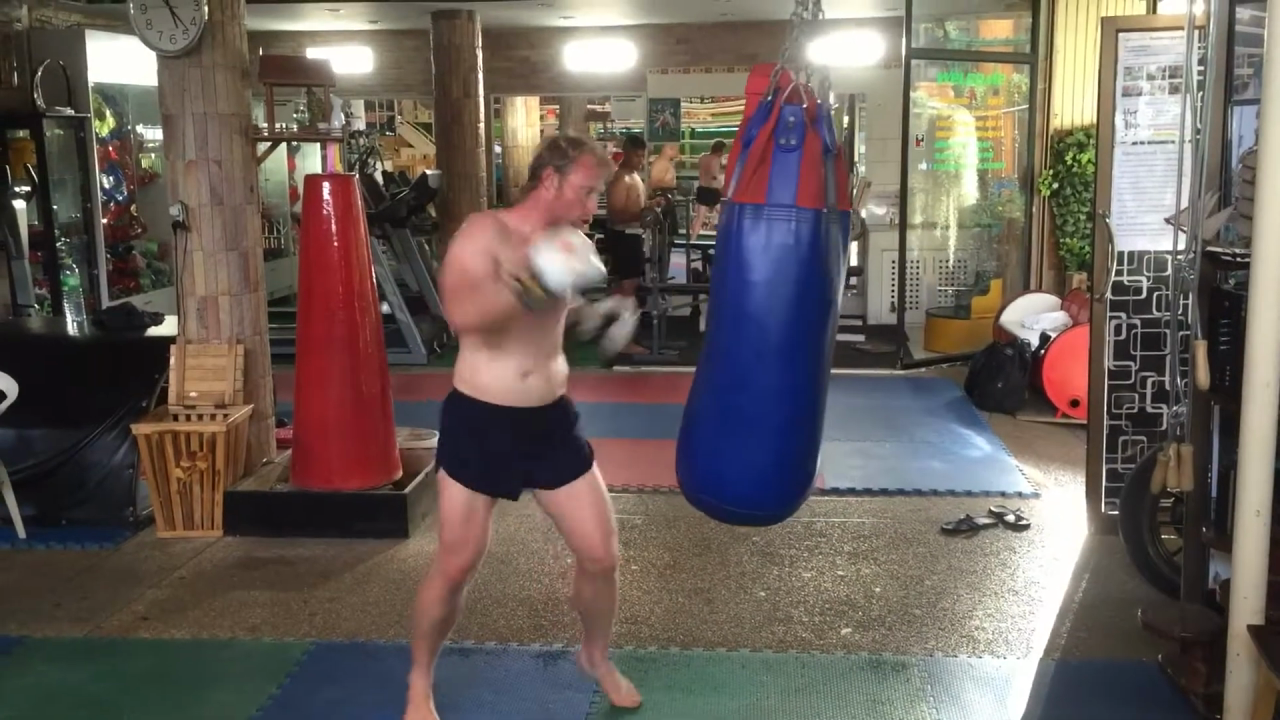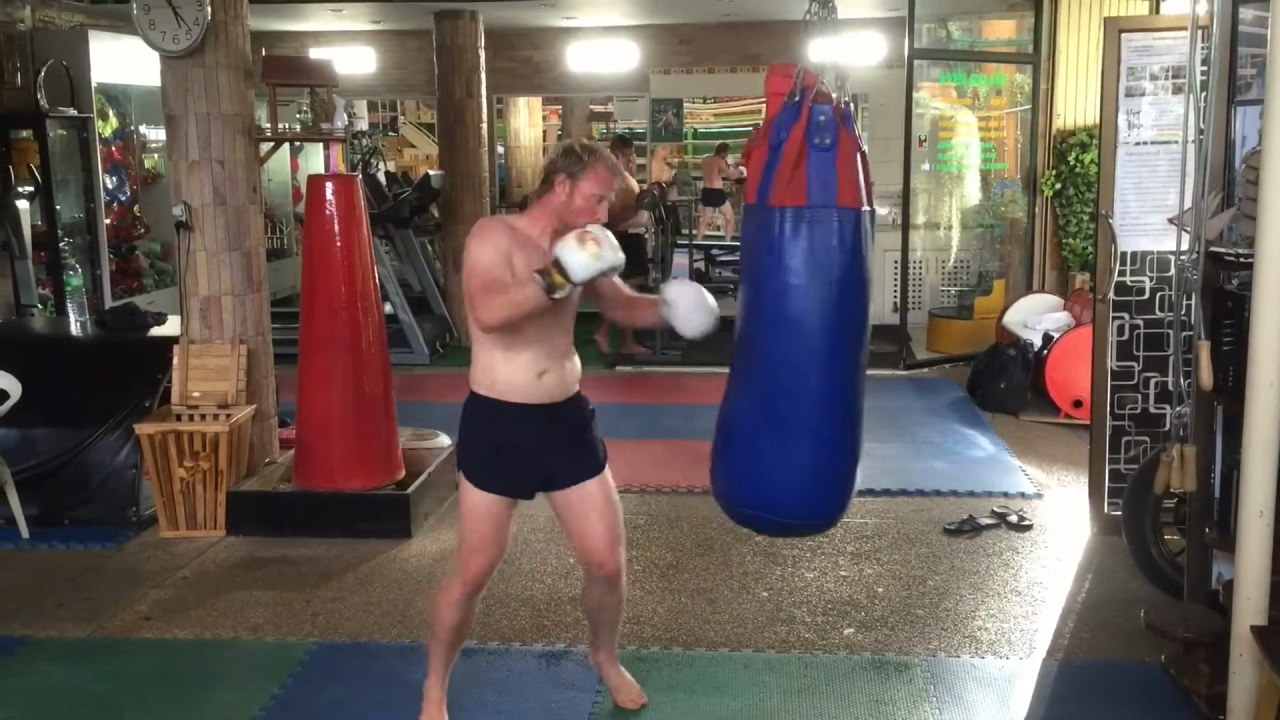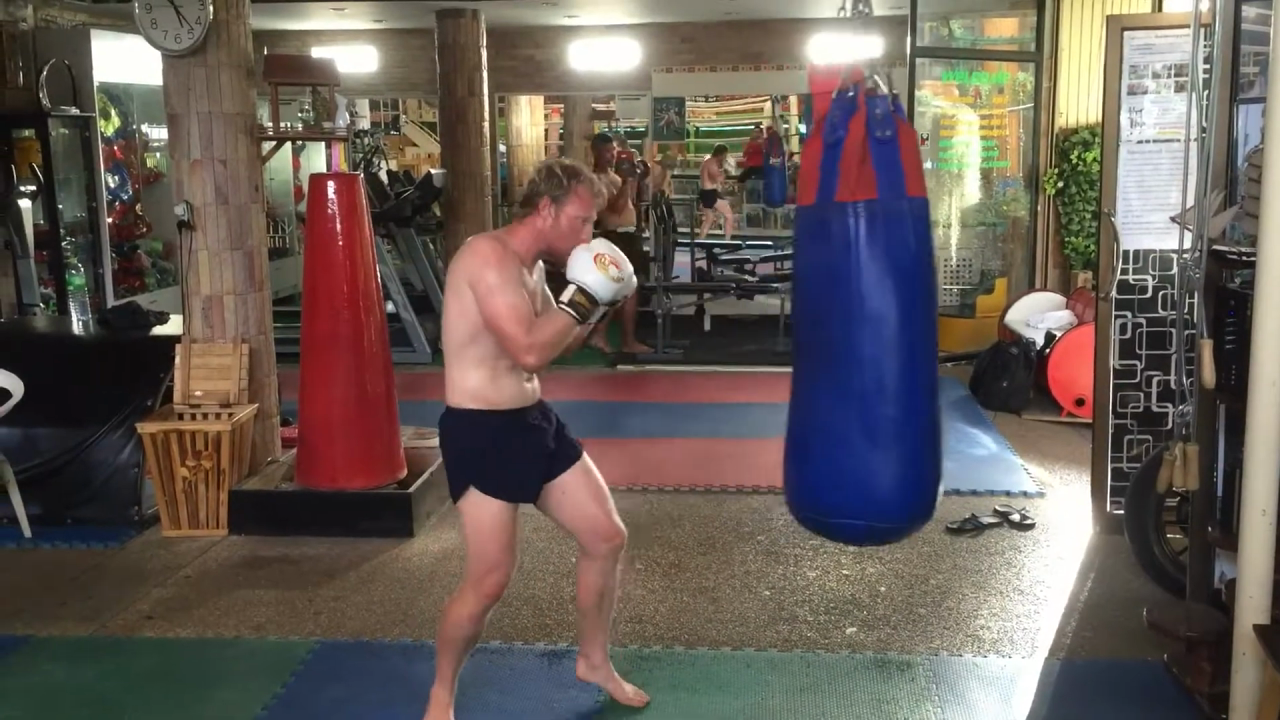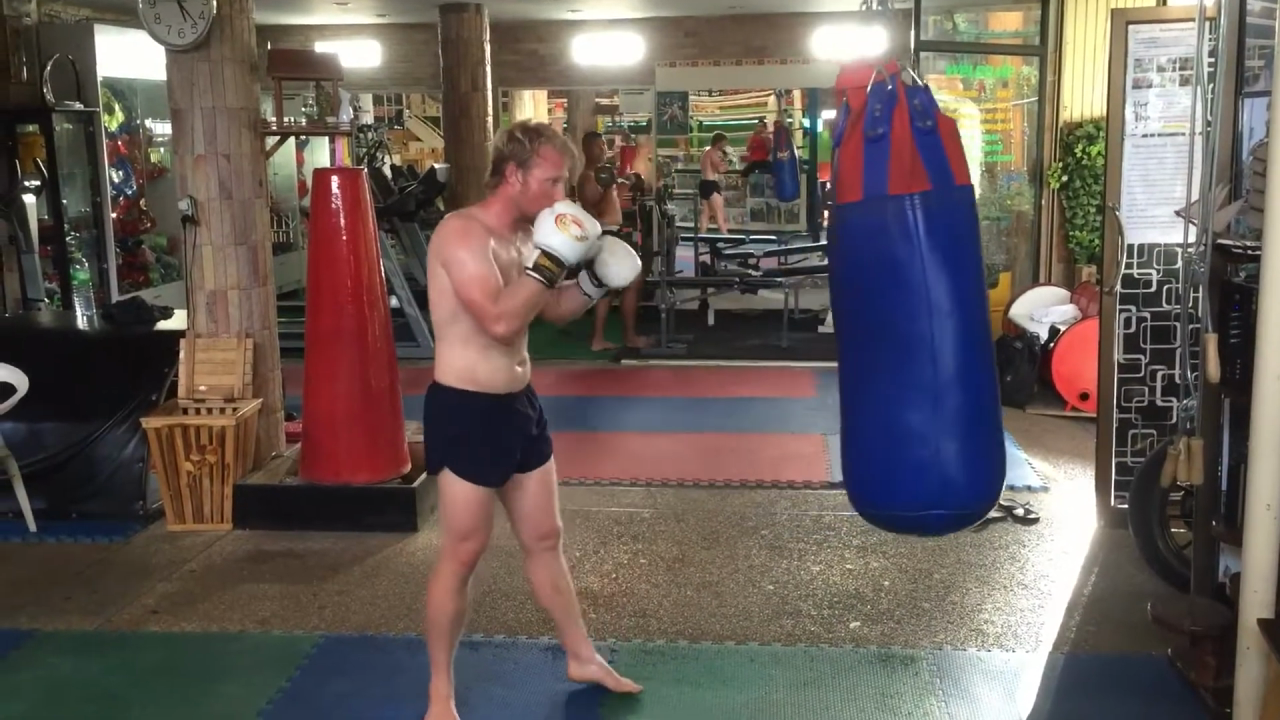
dt=0.3s
person 1, frame 1
right shoulder: (484, 232)
right elbow: (462, 312)
right wrist: (535, 282)
left hip: (550, 420)
right hip: (480, 422)
left knee: (601, 556)
right knee: (455, 566)
left ankle: (598, 658)
person 1, frame 2
left shoulder: (579, 242)
right shoulder: (494, 234)
left elbow: (622, 306)
right elbow: (485, 312)
left wrist: (670, 304)
right wrist: (561, 272)
left hip: (567, 418)
right hip: (499, 421)
left knee: (605, 563)
right knee: (472, 571)
left ankle: (605, 657)
person 1, frame 3
left shoulder: (531, 264)
right shoulder: (488, 256)
left elbow: (559, 340)
right elbow: (531, 353)
left wrist: (599, 299)
right wrist: (585, 295)
left hip: (534, 419)
right hip: (480, 431)
left knee: (607, 538)
right knee: (488, 582)
left ankle: (595, 661)
person 1, frame 4
left shoulder: (528, 232)
right shoulder: (463, 232)
left elbow: (554, 306)
right elbow: (499, 322)
left wrist: (595, 277)
right wrist: (553, 257)
left hip: (519, 403)
right hip: (465, 411)
left knee: (545, 539)
right knee: (463, 554)
left ankle: (584, 659)
person 2, frame 1
left shoulder: (633, 173)
right shoulder: (620, 179)
right elbow: (616, 213)
left wrist: (650, 205)
right wrist: (641, 214)
left hip: (633, 235)
right hip: (623, 237)
left knee: (624, 286)
right knee: (628, 288)
right ankle: (626, 342)
person 2, frame 2
left shoulder: (625, 174)
right elbow: (616, 218)
right wrist: (638, 202)
left hip: (633, 235)
right hip: (626, 237)
right knee: (630, 290)
left ankle: (603, 332)
right ankle: (628, 343)
person 2, frame 3
left shoulder: (610, 174)
right shoulder: (598, 180)
left elbow: (626, 199)
right elbow: (617, 208)
left wrist: (633, 179)
right wrist: (626, 181)
left hip: (627, 235)
right hip: (619, 237)
left ankle: (600, 335)
right ankle: (629, 342)
person 2, frame 4
left shoulder: (602, 173)
right shoulder: (587, 178)
right elbow: (598, 211)
left wrist: (617, 185)
right wrist: (608, 187)
left hip: (610, 234)
right hip: (605, 236)
right knee: (633, 281)
left ankle: (598, 339)
right ankle: (631, 336)
